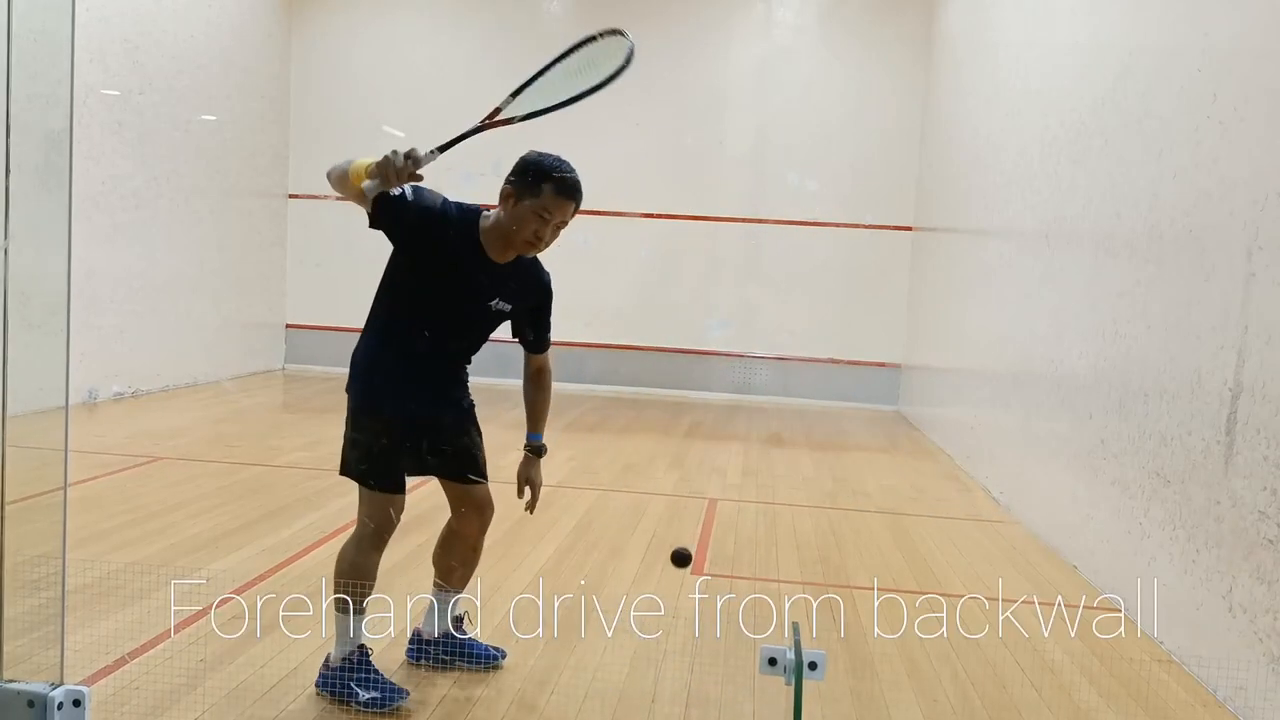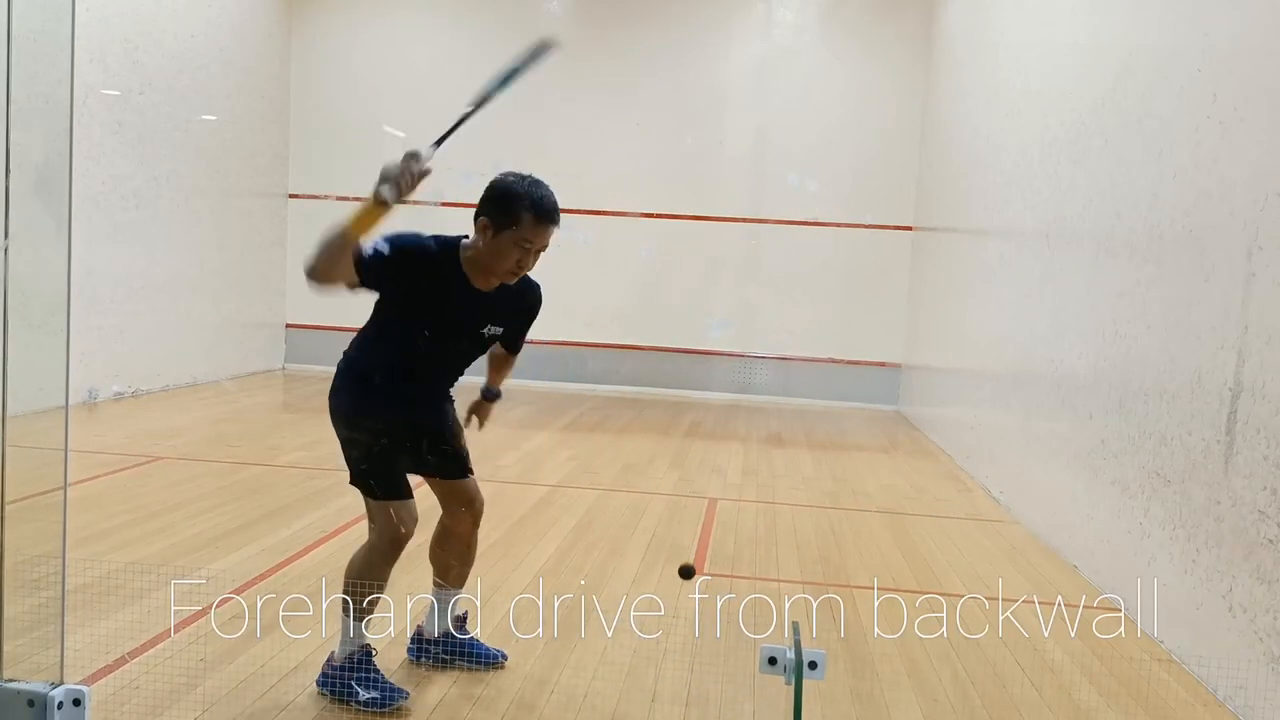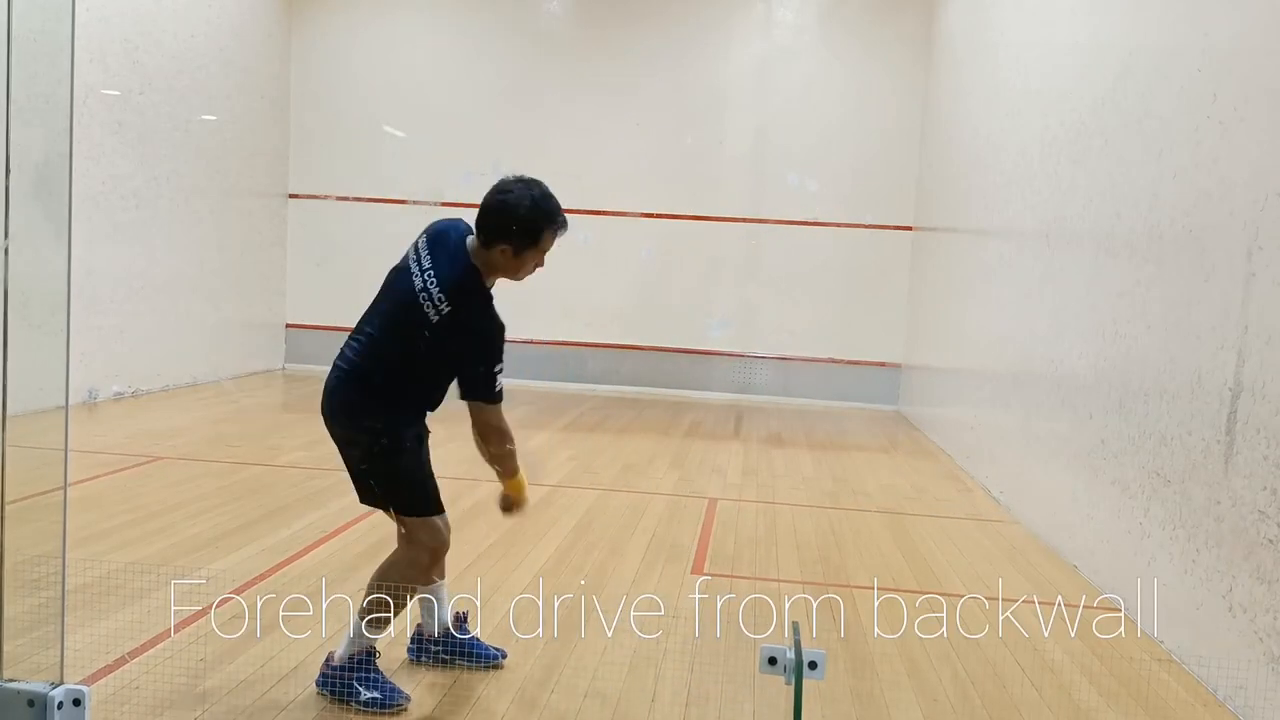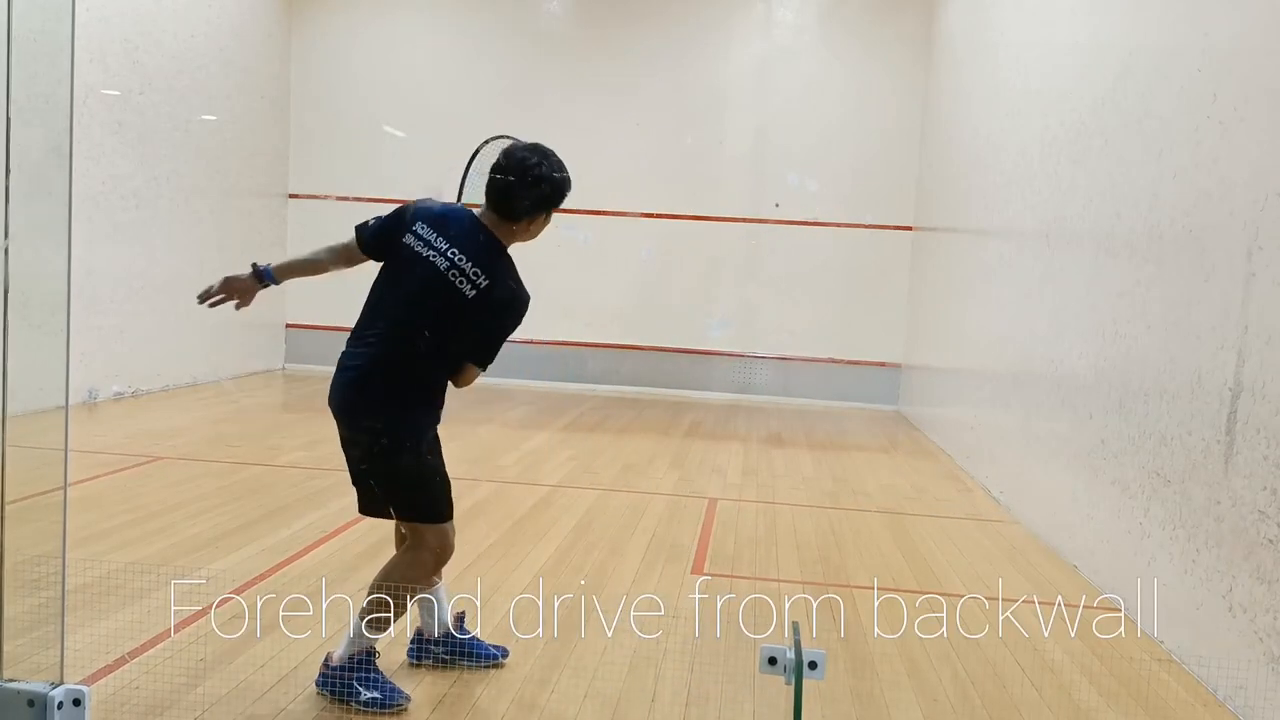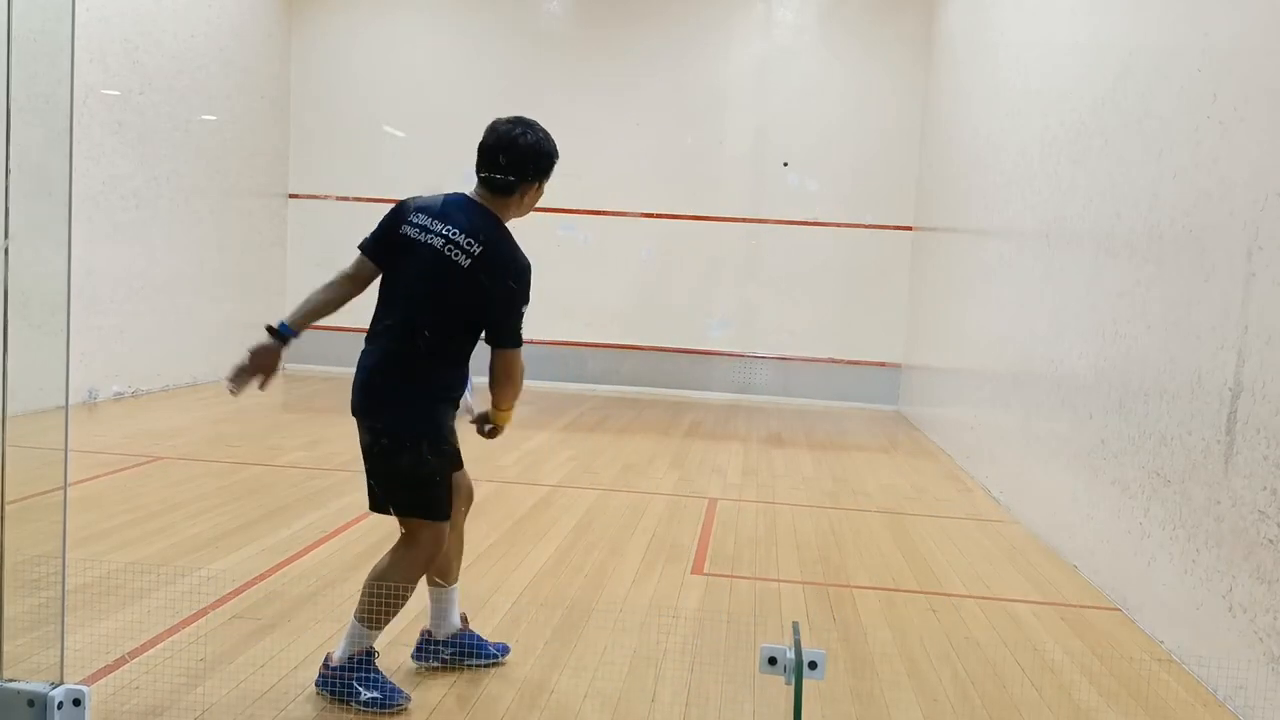
dt=0.4s
person 1, frame 1
left shoulder: (533, 286)
right shoulder: (434, 219)
left elbow: (538, 369)
right elbow: (340, 182)
left wrist: (534, 452)
right wrist: (375, 171)
left hip: (446, 394)
right hip: (381, 388)
left knee: (475, 508)
right knee: (379, 518)
left ankle: (436, 633)
right ankle: (343, 661)
person 1, frame 2
left shoulder: (524, 298)
right shoulder: (419, 259)
right elbow: (320, 271)
left wrist: (491, 392)
left hip: (429, 404)
right hip: (368, 402)
left knee: (465, 504)
right knee: (395, 525)
left ankle: (437, 632)
right ankle: (345, 661)
person 1, frame 3
left shoulder: (446, 233)
right shoulder: (477, 324)
right elbow: (489, 429)
right wrist: (514, 486)
left hip: (355, 389)
right hip: (373, 414)
left knee: (418, 515)
right knee: (428, 537)
left ankle: (436, 630)
right ankle: (346, 662)
person 1, frame 4
left shoulder: (422, 215)
right shoulder: (506, 292)
left elbow: (339, 254)
right elbow: (461, 375)
left wrist: (261, 277)
left hip: (355, 387)
right hip: (392, 410)
left knee: (428, 515)
right knee: (430, 538)
left ankle: (437, 632)
right ankle: (347, 663)
person 1, frame 5
left shoulder: (413, 212)
right shoulder: (507, 263)
left elbow: (345, 282)
right elbow: (506, 362)
left wrist: (278, 339)
right wrist: (498, 414)
left hip: (386, 392)
right hip: (410, 407)
left knee: (455, 494)
right knee: (421, 534)
left ankle: (445, 632)
right ankle: (347, 661)
